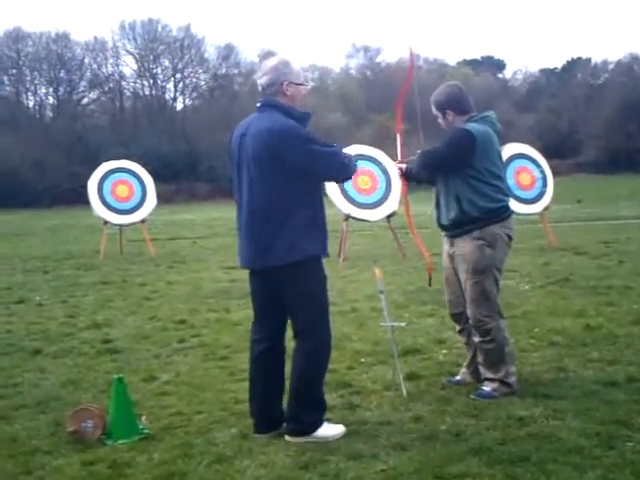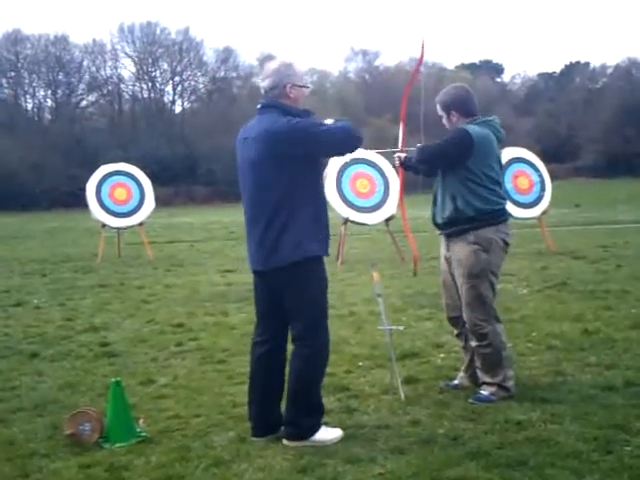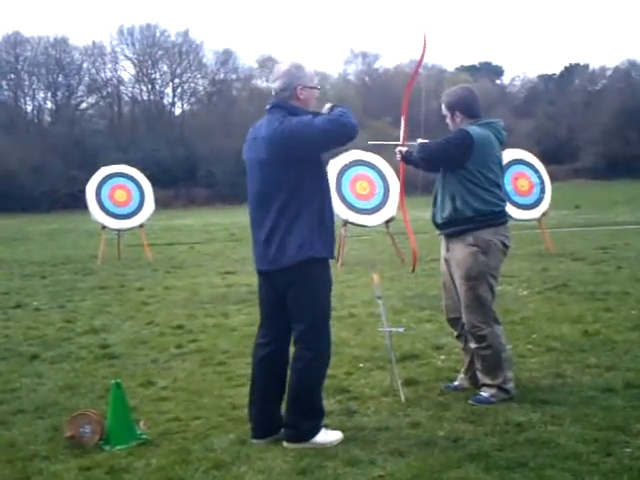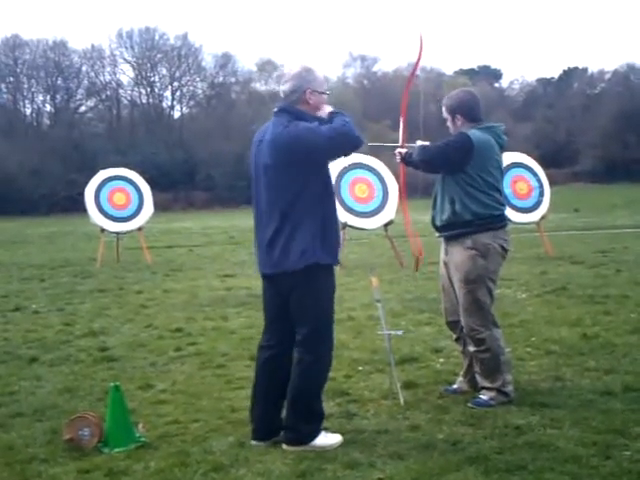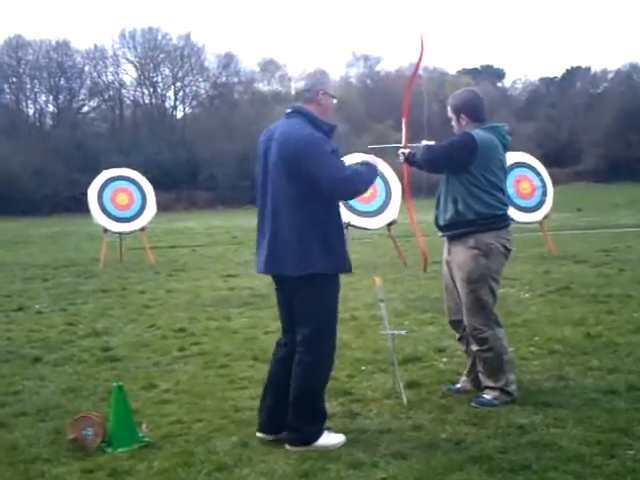
dt=0.2s
person 1, frame 1
left shoulder: (243, 130)
right shoulder: (285, 131)
right elbow: (336, 167)
right wrist: (345, 159)
left hip: (259, 250)
right hip: (295, 250)
left knee: (266, 335)
right knee: (313, 336)
left ankle: (266, 418)
right ankle: (303, 423)
person 1, frame 2
left shoulder: (249, 132)
right shoulder: (288, 130)
right elbow: (350, 138)
left wrist: (320, 129)
right wrist: (331, 125)
left hip: (265, 253)
right hip: (297, 252)
left knee: (268, 338)
right knee: (310, 340)
left ankle: (264, 421)
right ankle: (301, 427)
person 1, frame 3
left shoulder: (259, 132)
right shoulder: (292, 129)
right elbow: (347, 127)
left wrist: (319, 117)
right wrist: (332, 109)
left hip: (270, 253)
right hip: (302, 254)
left knee: (270, 339)
right knee: (311, 342)
left ankle: (264, 424)
right ankle: (301, 429)
person 1, frame 4
left shoulder: (266, 134)
right shoulder: (297, 134)
right elbow: (349, 138)
right wrist: (332, 115)
left hip: (275, 256)
right hip: (306, 258)
left knee: (275, 342)
right knee: (313, 346)
left ankle: (264, 426)
right ankle: (301, 431)
person 1, frame 5
left shoulder: (273, 134)
right shoulder: (308, 138)
right elbow: (342, 186)
right wrist: (368, 168)
left hip: (280, 255)
right hip: (312, 259)
left knee: (291, 340)
right knee: (315, 346)
left ankle: (272, 421)
right ankle: (304, 432)
person 2, frame 1
left shoulder: (469, 135)
right shoulder: (470, 133)
left elbow: (431, 163)
right elbow: (441, 171)
left wrist: (411, 166)
right wrist: (412, 170)
left hip: (482, 233)
right hip: (461, 232)
left knee: (482, 311)
right knee: (460, 309)
left ankle: (500, 377)
right ankle: (475, 368)
person 2, frame 2
left shoulder: (469, 137)
right shoulder: (473, 137)
left elbow: (428, 157)
right elbow: (438, 166)
left wrist: (409, 158)
right wrist: (409, 162)
left hip: (478, 236)
right hip: (460, 235)
left knee: (479, 314)
right knee: (458, 313)
left ankle: (499, 382)
right ankle: (473, 372)
person 2, frame 3
left shoulder: (469, 138)
right shoulder: (476, 138)
left elbow: (429, 155)
right elbow: (439, 161)
left wrist: (412, 151)
right wrist: (411, 155)
left hip: (478, 238)
right hip: (460, 236)
left knee: (478, 316)
right knee: (458, 314)
left ankle: (498, 383)
right ankle: (473, 374)
person 2, frame 4
left shoulder: (469, 141)
right shoulder: (476, 141)
left elbow: (430, 157)
right elbow: (440, 161)
left wrist: (411, 153)
right wrist: (409, 156)
left hip: (477, 241)
right hip: (460, 239)
left knee: (477, 319)
right knee: (457, 317)
left ankle: (498, 386)
right ankle: (473, 377)
person 2, frame 5
left shoulder: (474, 141)
right shoulder: (480, 141)
left elbow: (434, 158)
right elbow: (442, 159)
left wrist: (419, 151)
right wrist: (412, 156)
left hip: (480, 240)
right hip: (463, 239)
left knee: (479, 318)
right knee: (461, 316)
left ankle: (501, 385)
right ankle: (476, 376)
